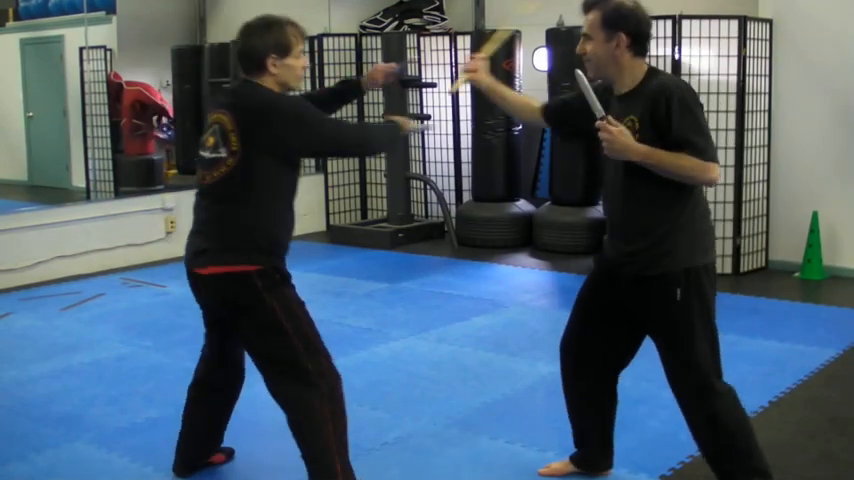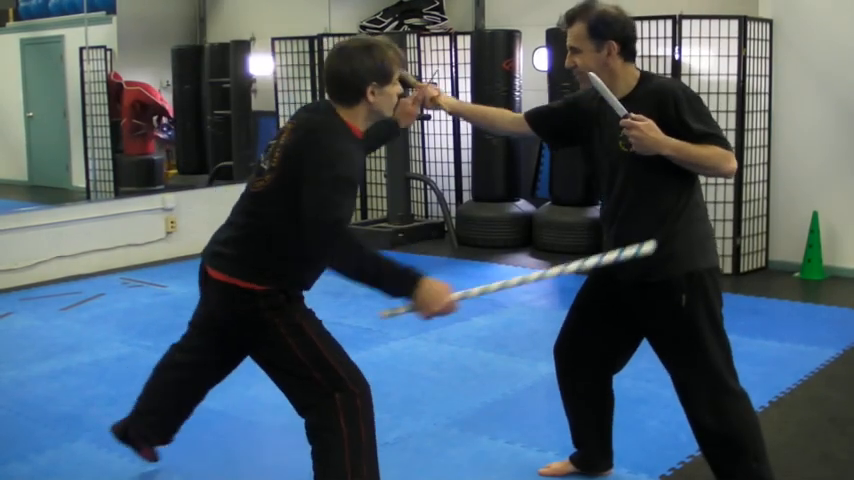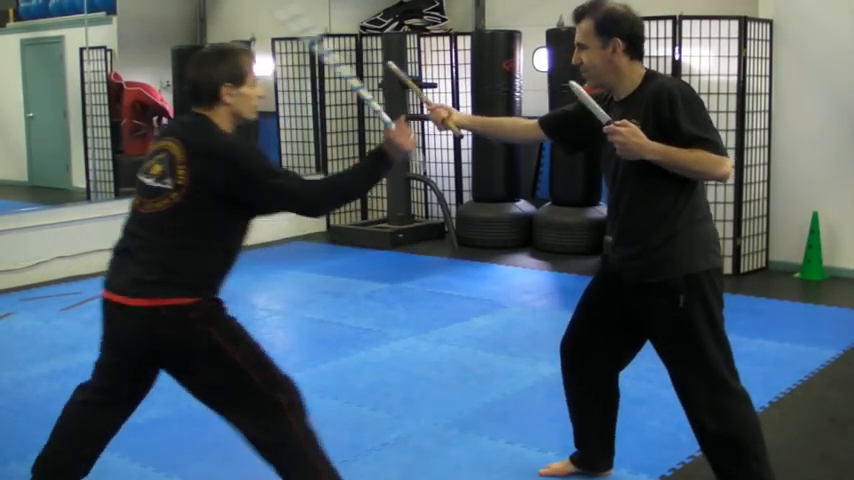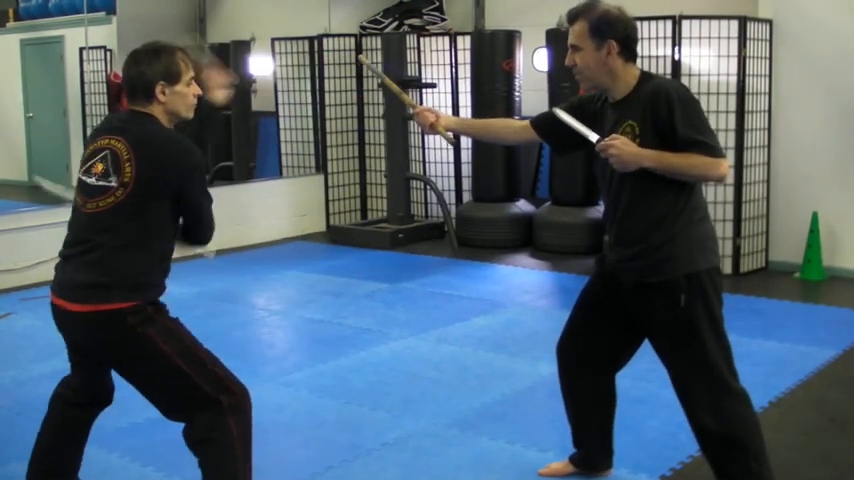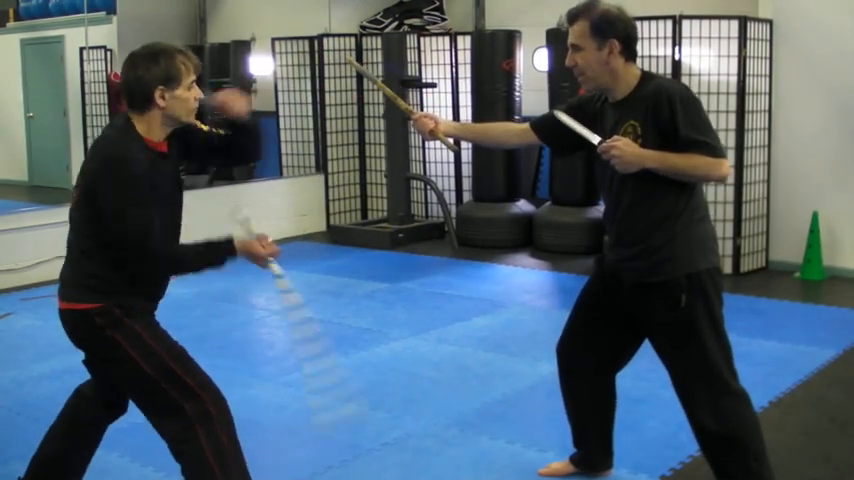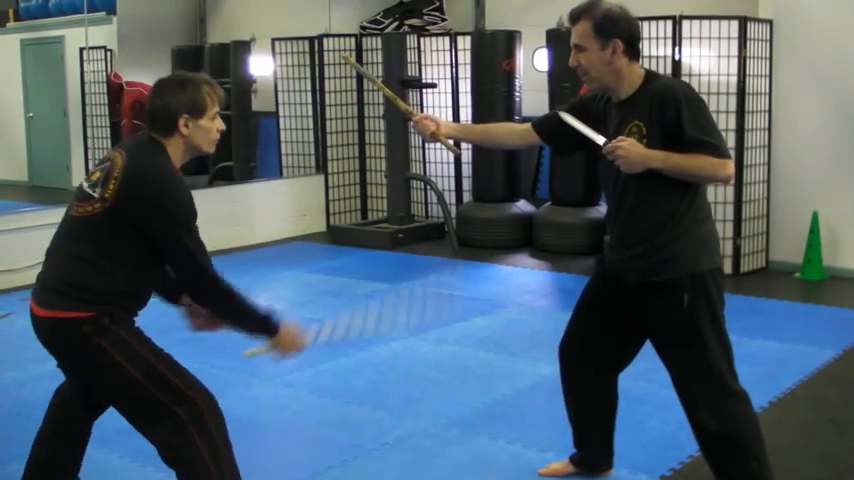
dt=0.4s
person 1, frame 1
left shoulder: (669, 94)
right shoulder: (603, 95)
left elbow: (709, 171)
right elbow: (538, 114)
left wrist: (635, 150)
right wrist: (486, 83)
left hip: (676, 263)
right hip: (622, 257)
left knee: (697, 380)
right knee: (582, 356)
person 1, frame 2
left shoulder: (667, 95)
right shoulder: (587, 107)
left elbow: (725, 162)
right elbow: (517, 123)
left wrist: (661, 143)
right wrist: (453, 105)
left hip: (680, 268)
right hip: (619, 265)
left knee: (709, 386)
right knee: (577, 355)
person 1, frame 3
left shoulder: (669, 95)
right shoulder: (599, 106)
left elbow: (720, 166)
right elbow: (533, 130)
left wrist: (647, 148)
right wrist: (463, 120)
left hip: (681, 269)
right hip: (623, 264)
left knee: (709, 387)
right knee: (582, 354)
person 1, frame 4
left shoulder: (666, 96)
right shoulder: (593, 107)
left elbow: (717, 166)
right elbow: (522, 129)
left wrist: (642, 156)
right wrist: (451, 123)
left hip: (680, 269)
right hip: (621, 265)
left knee: (710, 388)
right knee: (579, 355)
person 1, frame 5
left shoulder: (666, 97)
right shoulder: (592, 108)
left elbow: (718, 167)
right elbow: (521, 133)
left wrist: (644, 157)
right wrist: (448, 127)
left hip: (680, 270)
right hip: (620, 265)
left knee: (710, 389)
right knee: (579, 356)
person 1, frame 6
left shoulder: (671, 96)
right shoulder: (595, 107)
left elbow: (723, 168)
right elbow: (523, 134)
left wrist: (650, 157)
right wrist: (450, 129)
left hip: (682, 270)
right hip: (622, 265)
left knee: (711, 390)
right knee: (581, 356)
person 2, frame 1
left shoulder: (233, 101)
right shoulder: (271, 110)
left elbow: (298, 112)
right elbow: (342, 139)
left wrist: (360, 84)
right wrist: (393, 128)
left hip: (205, 263)
right hip: (247, 271)
left knee: (224, 355)
right knee: (314, 384)
person 2, frame 2
left shoulder: (318, 117)
right shoulder: (329, 147)
right elbow: (332, 242)
left wrist: (396, 123)
right wrist: (413, 285)
left hip: (225, 270)
right hip: (255, 288)
left knee: (196, 357)
right knee: (340, 395)
left ankle: (141, 430)
person 2, frame 3
left shoulder: (172, 137)
right shoulder: (224, 152)
right elbow: (308, 199)
right wrist: (388, 154)
left hip: (121, 300)
right hip: (175, 309)
left knee: (108, 389)
right knee: (272, 402)
person 2, frame 4
left shoulder: (106, 132)
right shoulder: (168, 149)
right elbow: (201, 230)
left wrist: (209, 101)
right wrist: (182, 229)
left hip: (69, 299)
right hip: (121, 312)
left knee: (85, 385)
right knee: (223, 402)
person 2, frame 5
left shoulder: (167, 134)
right shoulder: (123, 161)
left elbow: (236, 151)
right elbow: (151, 257)
left wrist: (240, 117)
right wrist: (235, 247)
left hip: (99, 302)
right hip: (105, 311)
left knee: (108, 391)
right knee: (199, 408)
person 2, frame 6
left shoulder: (131, 158)
right shoulder: (161, 188)
right elbow: (202, 279)
left wrist: (185, 298)
right wrist: (271, 328)
left hip: (55, 307)
right hip: (84, 320)
left knee: (85, 388)
right knee: (191, 415)
